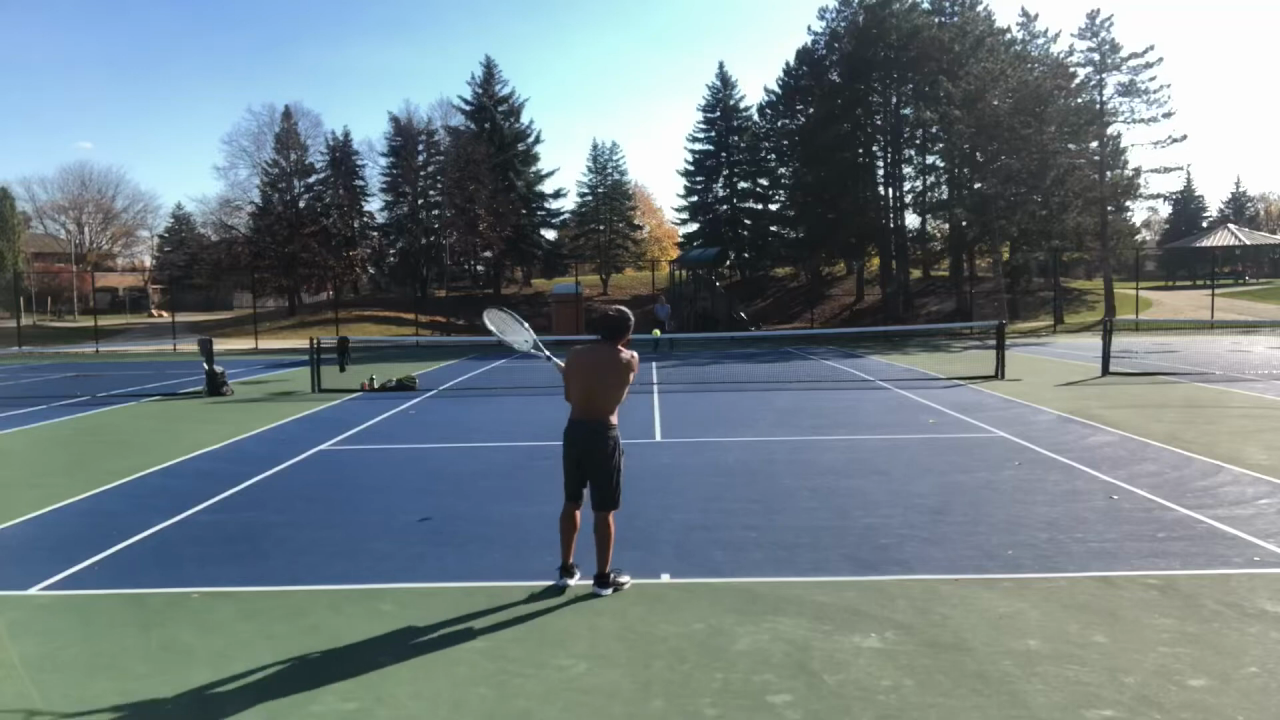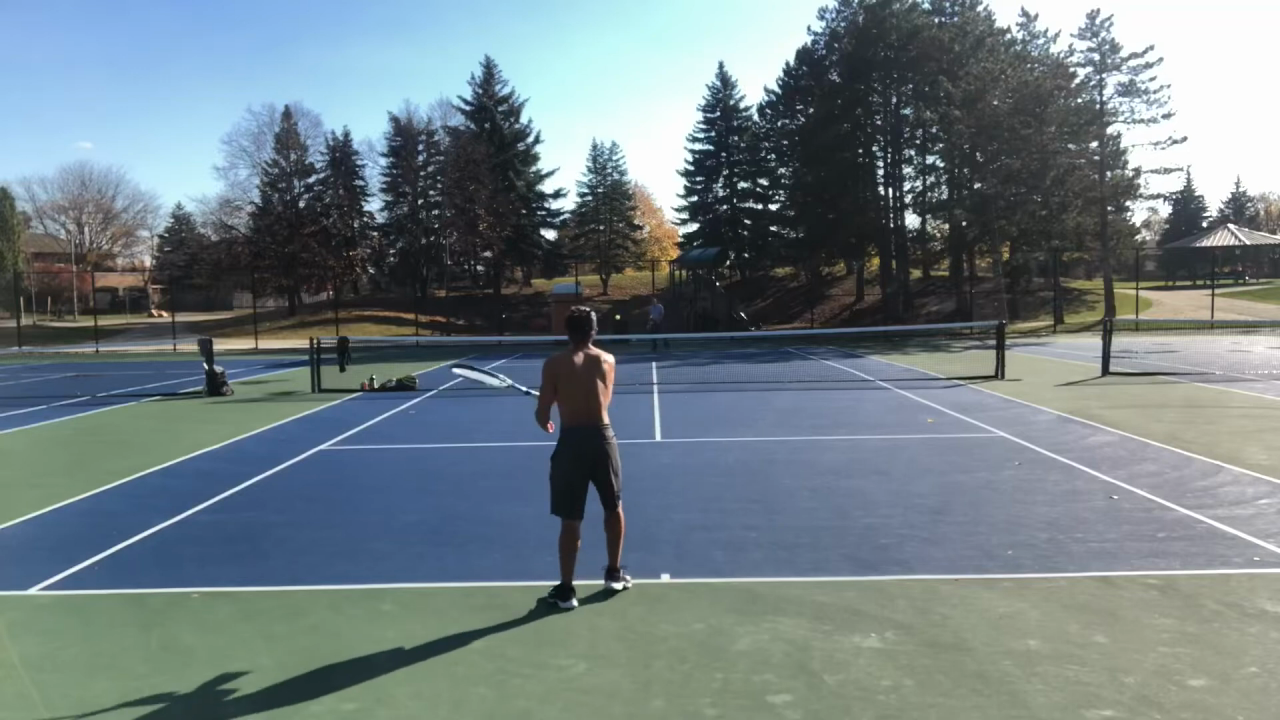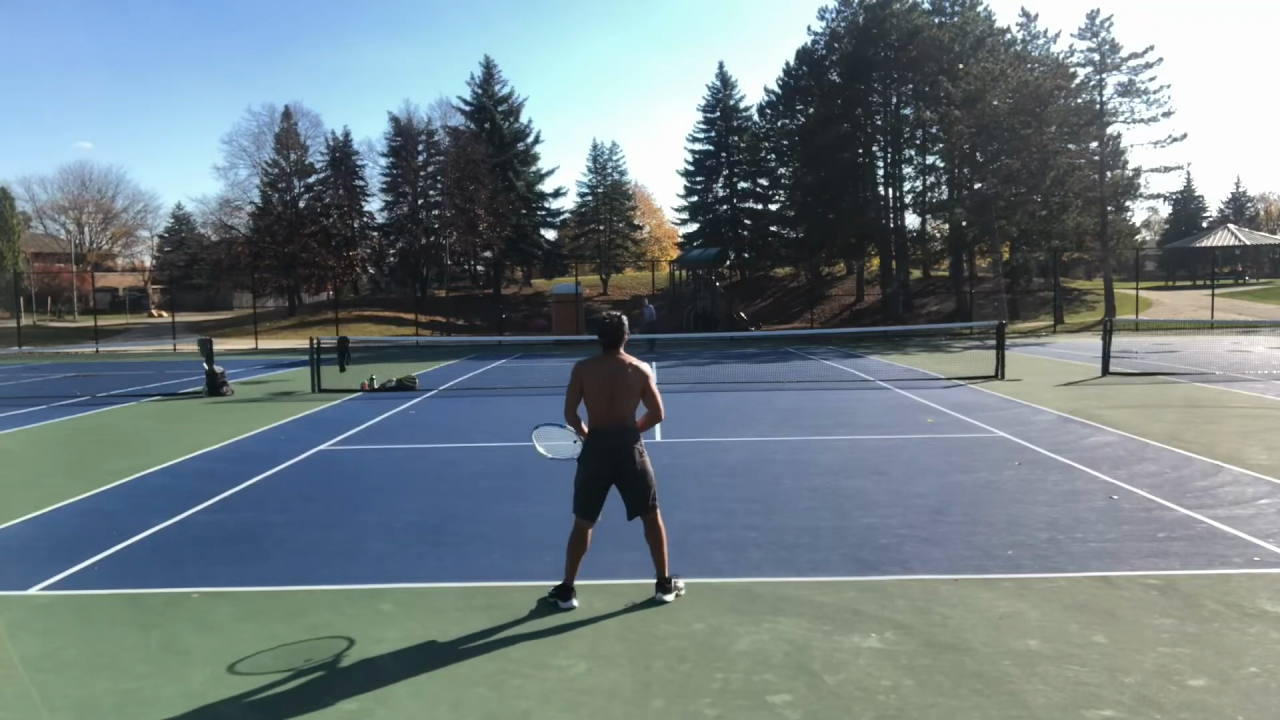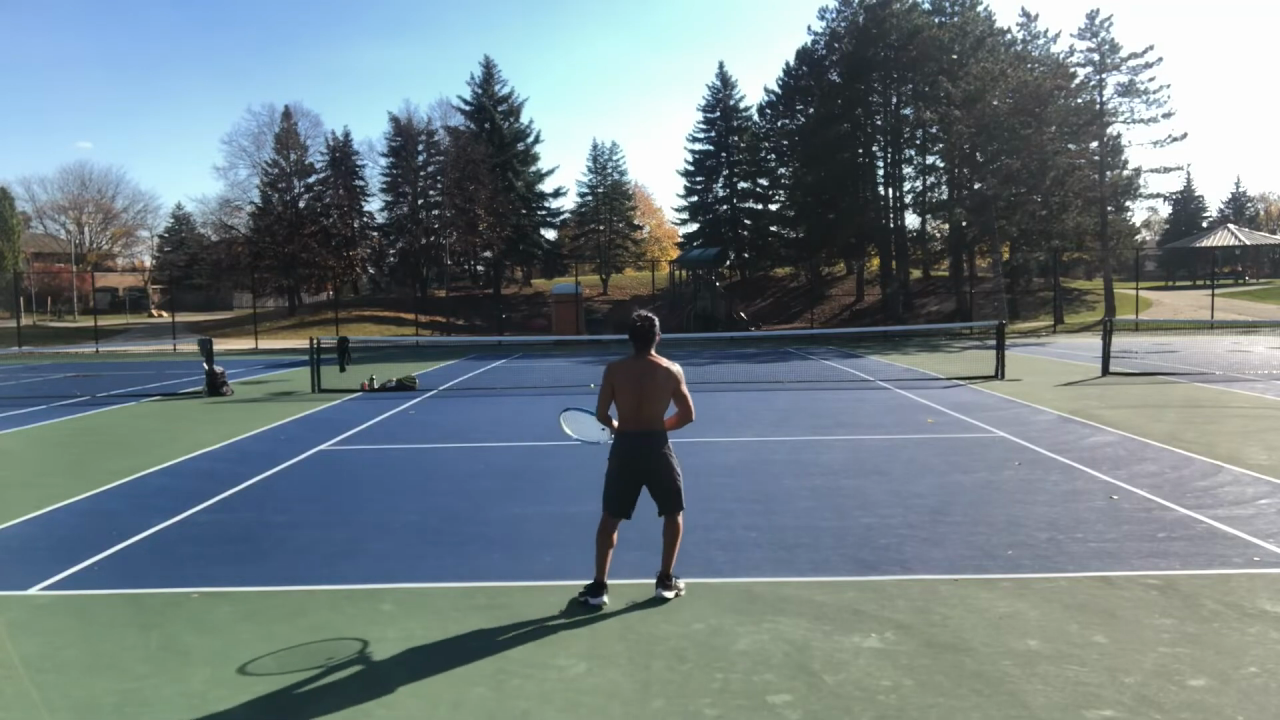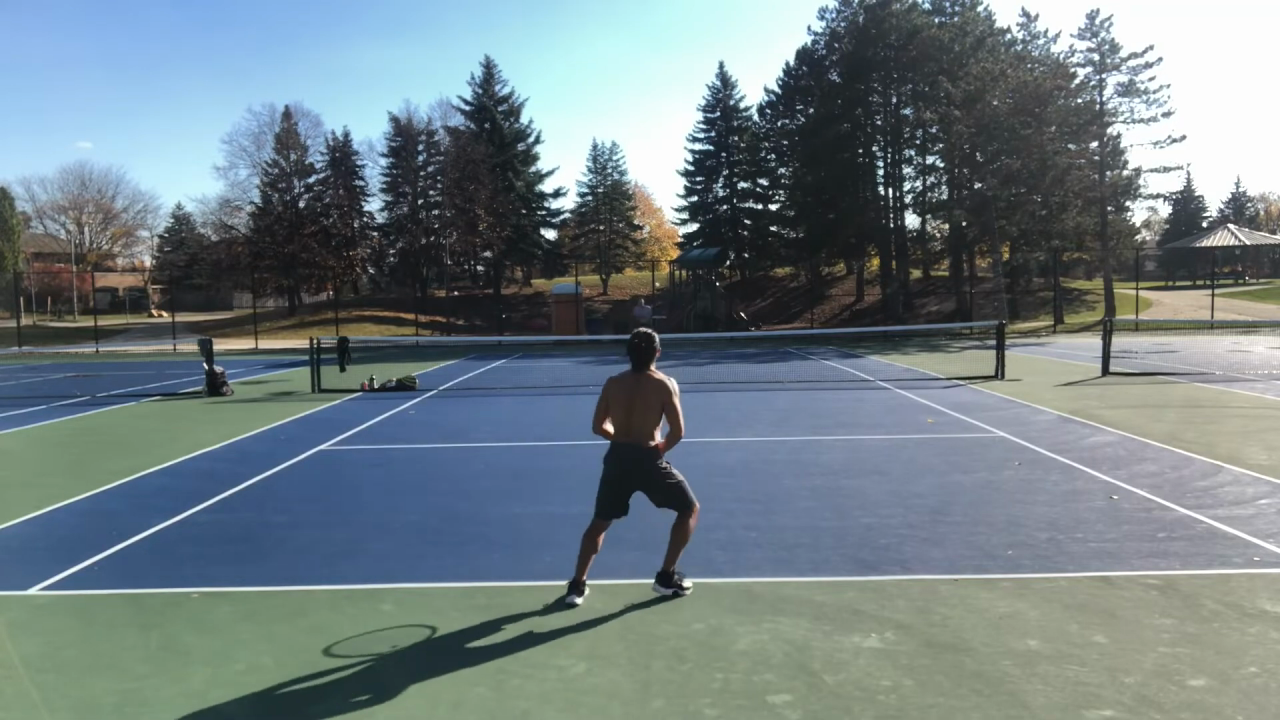
dt=0.5s
person 1, frame 1
left shoulder: (577, 355)
right shoulder: (629, 359)
left elbow: (569, 396)
left hip: (574, 431)
right hip: (604, 436)
left knee: (571, 504)
right knee: (603, 511)
left ankle: (567, 568)
right ankle: (603, 577)
person 1, frame 2
left shoulder: (554, 364)
right shoulder: (608, 361)
left elbow: (542, 413)
left wrist: (545, 423)
left hip: (571, 442)
right hip: (603, 438)
left knee: (570, 520)
right knee: (613, 508)
left ankle: (566, 589)
right ankle: (613, 573)
person 1, frame 3
left shoulder: (583, 369)
right shoulder: (640, 370)
left elbow: (569, 414)
right elbow: (657, 415)
left hip: (595, 448)
right hip: (628, 446)
left knee: (582, 522)
right knee: (651, 515)
left ankle: (567, 589)
right ankle: (664, 583)
person 1, frame 4
left shoulder: (614, 369)
right shoulder: (672, 370)
left elbow: (601, 414)
right elbow: (687, 415)
left hip: (625, 447)
right hip: (657, 447)
left knee: (610, 518)
right knee: (673, 514)
left ankle: (599, 585)
right ankle: (666, 580)
person 1, frame 5
left shoulder: (613, 384)
right shoulder: (664, 385)
left elbow: (598, 427)
right elbow: (676, 433)
right wrist: (660, 449)
left hip: (616, 458)
right hip: (646, 460)
left knee: (600, 521)
right knee: (689, 509)
left ankle: (577, 586)
right ankle: (666, 576)
